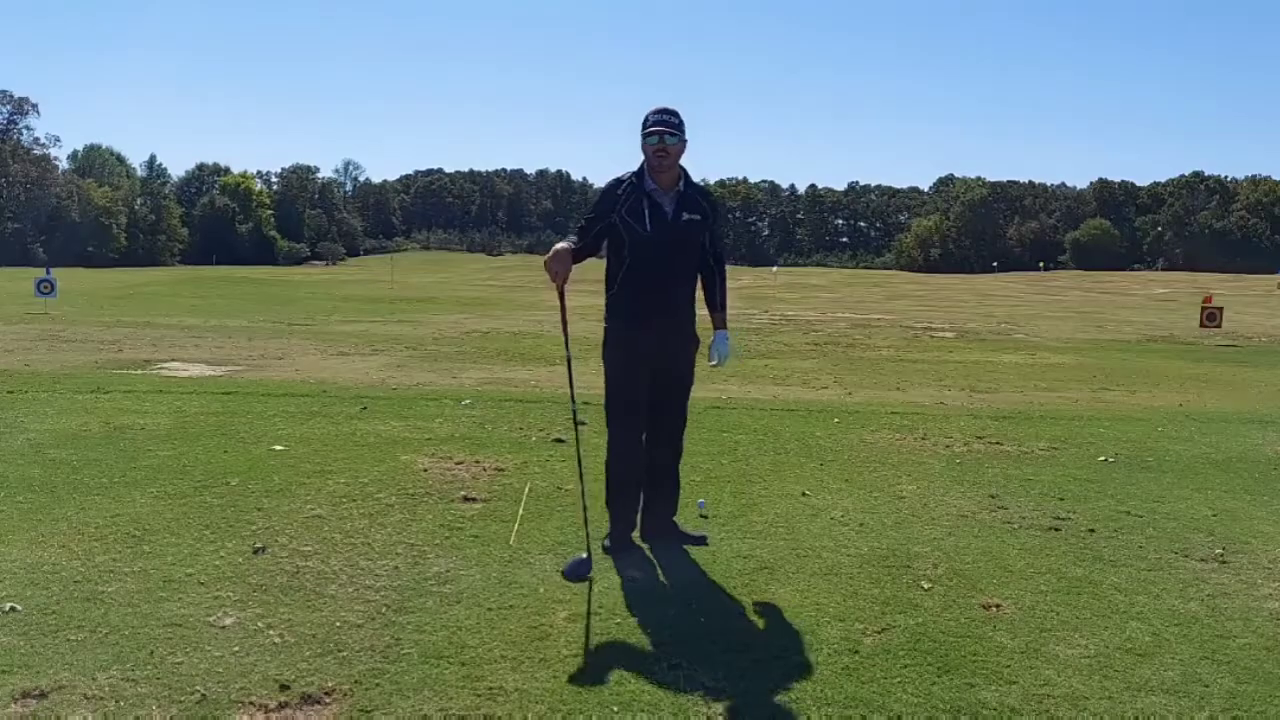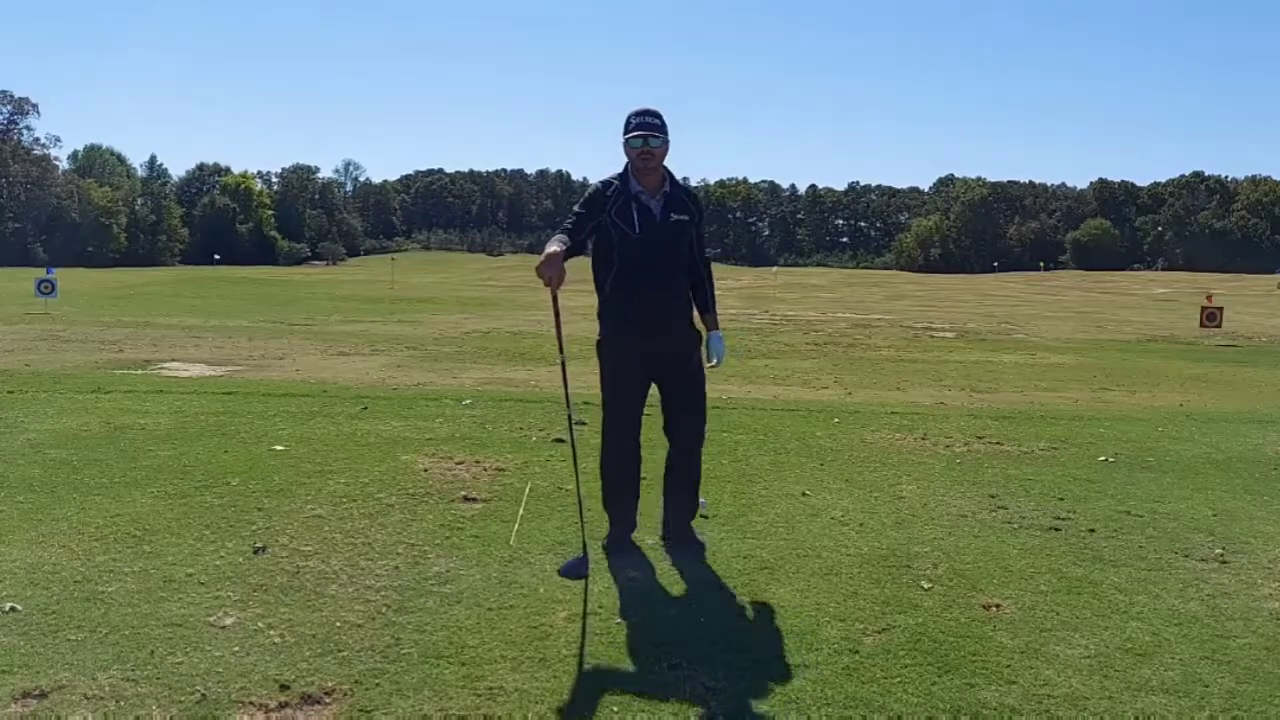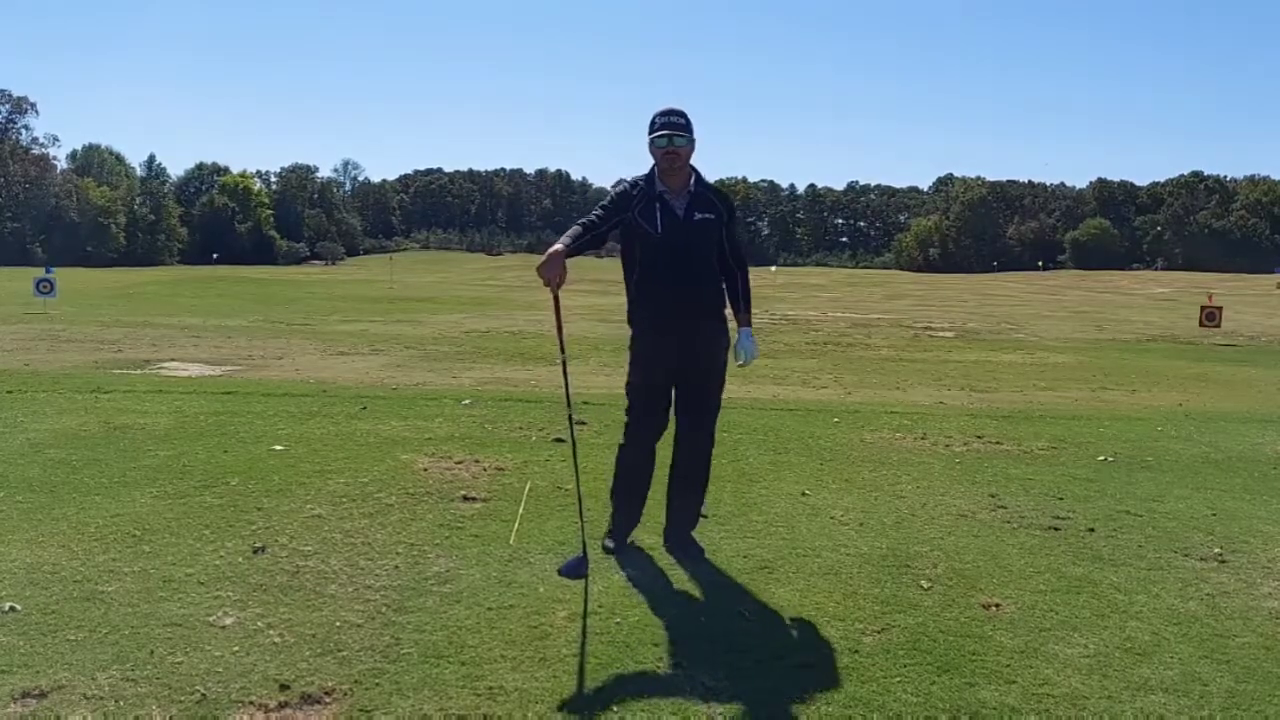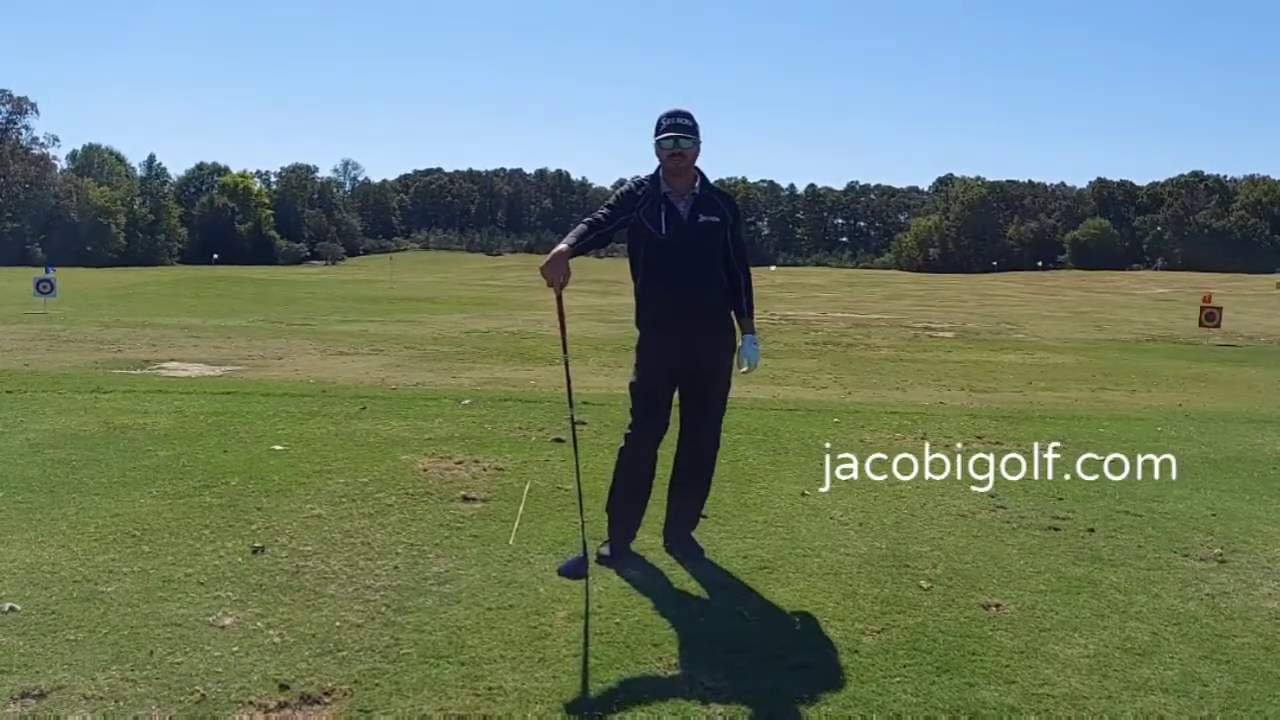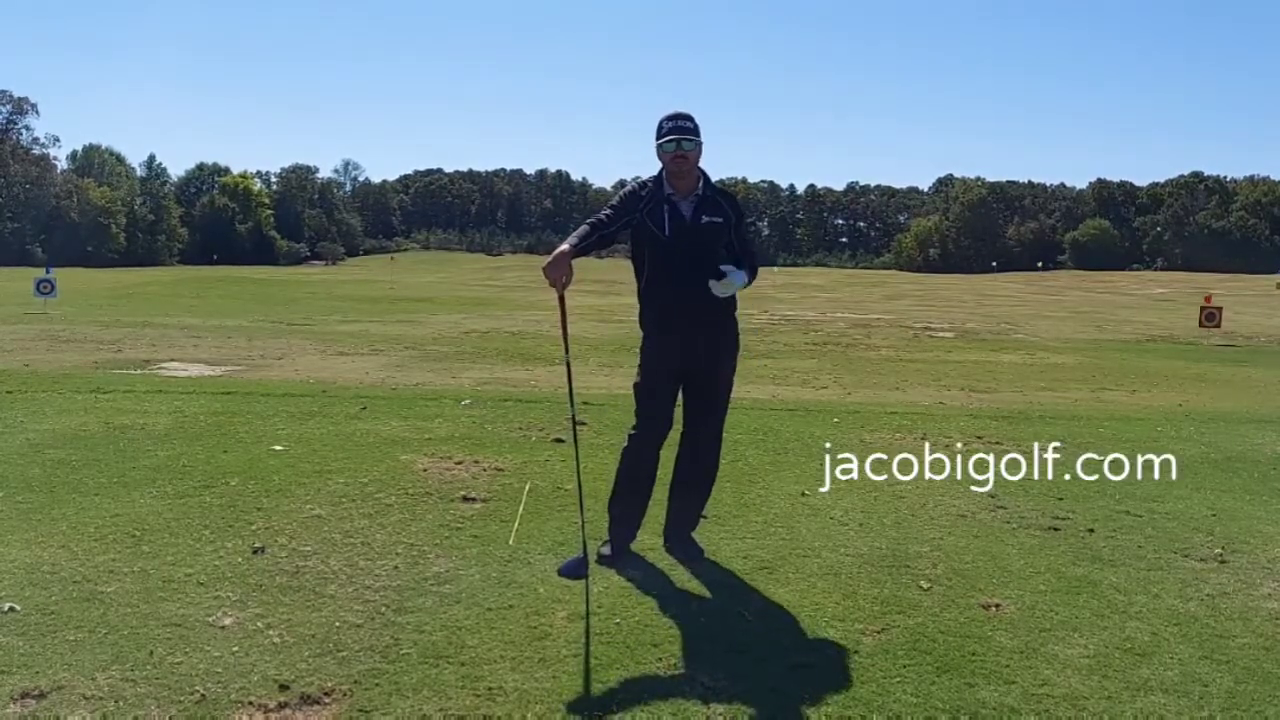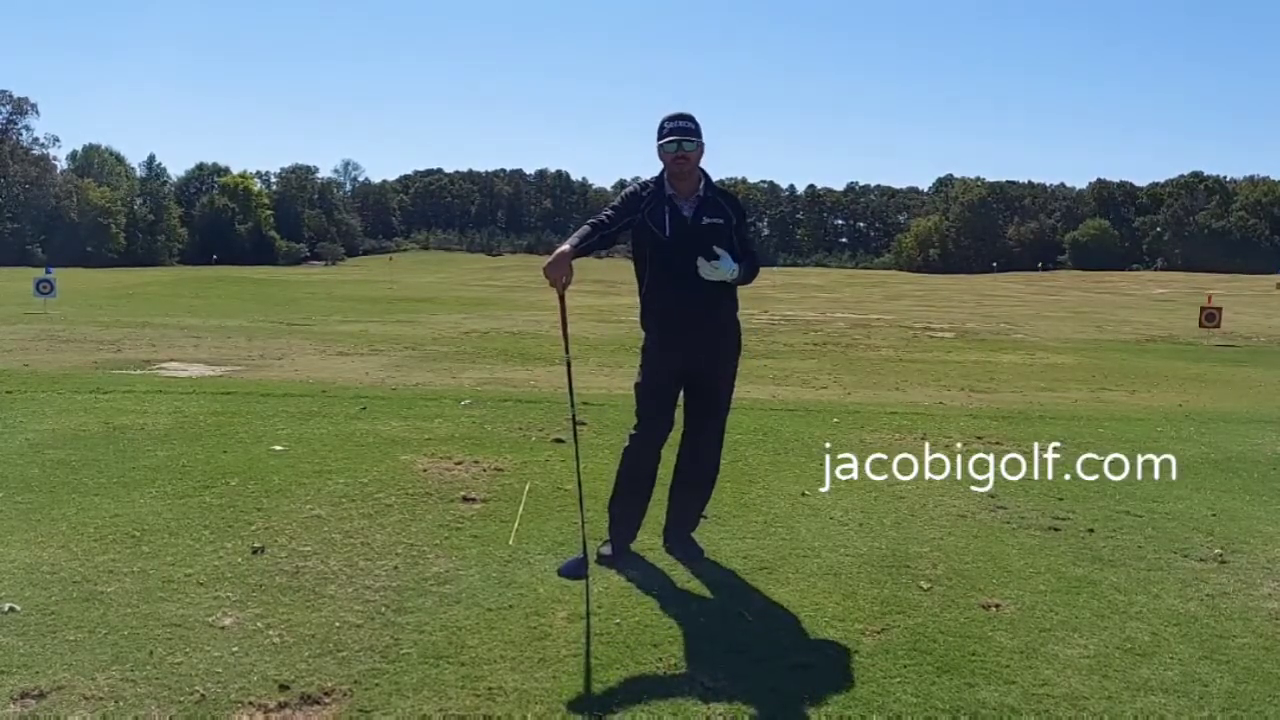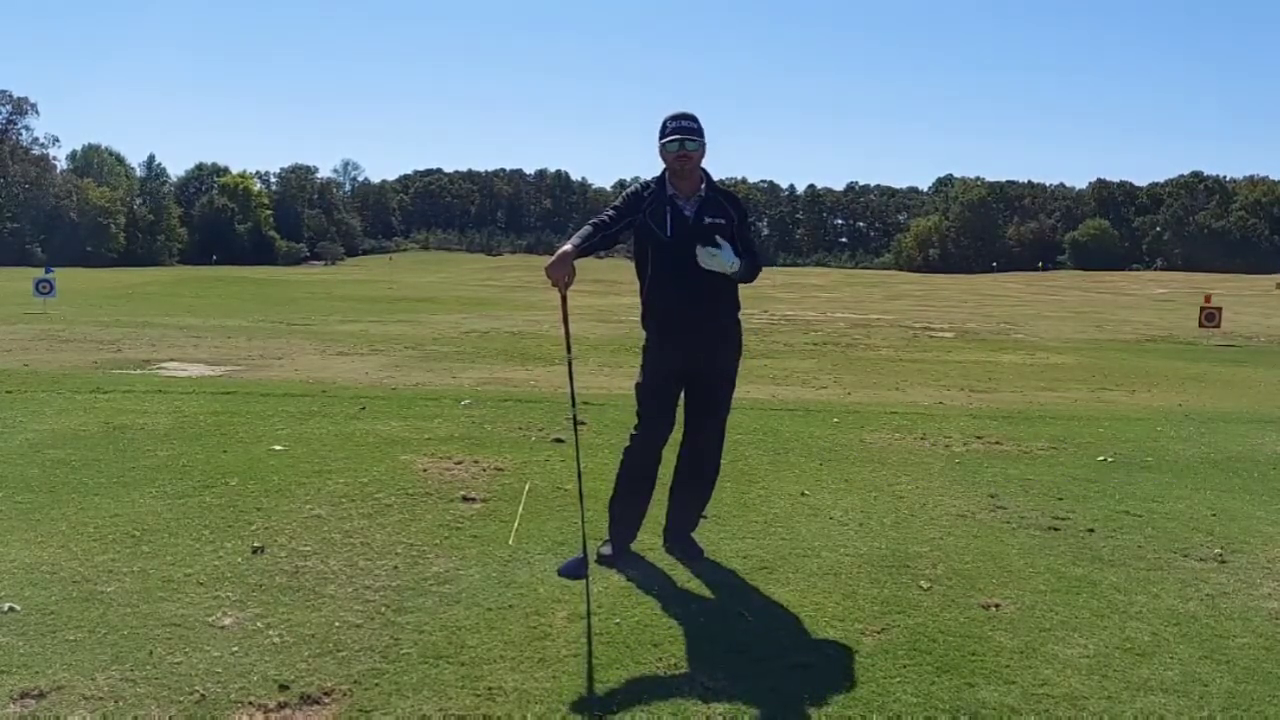
dt=0.7s
person 1, frame 1
left shoulder: (702, 202)
right shoulder: (618, 193)
left elbow: (712, 266)
right elbow: (588, 235)
left wrist: (721, 327)
right wrist: (566, 249)
left hip: (678, 333)
right hip: (627, 332)
left knee: (668, 431)
right knee: (626, 429)
left ankle: (659, 520)
right ankle: (621, 525)
person 1, frame 2
left shoulder: (687, 202)
right shoulder: (605, 196)
left elbow: (698, 267)
right elbow: (574, 229)
left wrist: (712, 328)
right wrist: (556, 250)
left hip: (678, 334)
right hip: (622, 336)
left knee: (688, 429)
right knee: (620, 433)
left ankle: (678, 524)
right ankle: (620, 525)
person 1, frame 3
left shoulder: (716, 201)
right shoulder: (631, 195)
left elbow: (734, 267)
right elbow: (594, 225)
left wrist: (744, 326)
right wrist: (560, 248)
left hip: (707, 336)
right hip: (651, 334)
left knee: (697, 436)
right knee: (641, 430)
left ankle: (680, 529)
right ankle: (621, 524)
person 1, frame 4
left shoulder: (721, 204)
right shoulder: (637, 197)
left elbow: (738, 271)
right elbow: (598, 225)
left wrist: (747, 332)
right wrist: (564, 250)
left hip: (713, 338)
right hip: (657, 336)
left knee: (701, 439)
right knee: (643, 434)
left ankle: (680, 531)
right ankle: (619, 534)
person 1, frame 5
left shoulder: (724, 204)
right shoulder: (640, 197)
left elbow: (747, 260)
right elbow: (601, 224)
left wrist: (741, 277)
right wrist: (568, 249)
left hip: (716, 338)
right hip: (661, 337)
left knee: (703, 440)
right knee: (647, 434)
left ankle: (680, 532)
right ankle: (620, 533)
person 1, frame 6
left shoulder: (726, 204)
right shoulder: (642, 198)
left elbow: (750, 263)
right elbow: (603, 225)
left wrist: (733, 271)
right wrist: (568, 250)
left hip: (718, 341)
right hip: (662, 339)
left knee: (704, 441)
right knee: (648, 436)
left ankle: (680, 532)
right ankle: (619, 533)
person 1, frame 7
left shoulder: (727, 204)
right shoulder: (643, 198)
left elbow: (753, 263)
right elbow: (604, 225)
left wrist: (734, 265)
right wrist: (570, 250)
left hip: (719, 342)
right hip: (663, 340)
left knee: (704, 441)
right knee: (648, 436)
left ankle: (680, 531)
right ankle: (619, 533)
